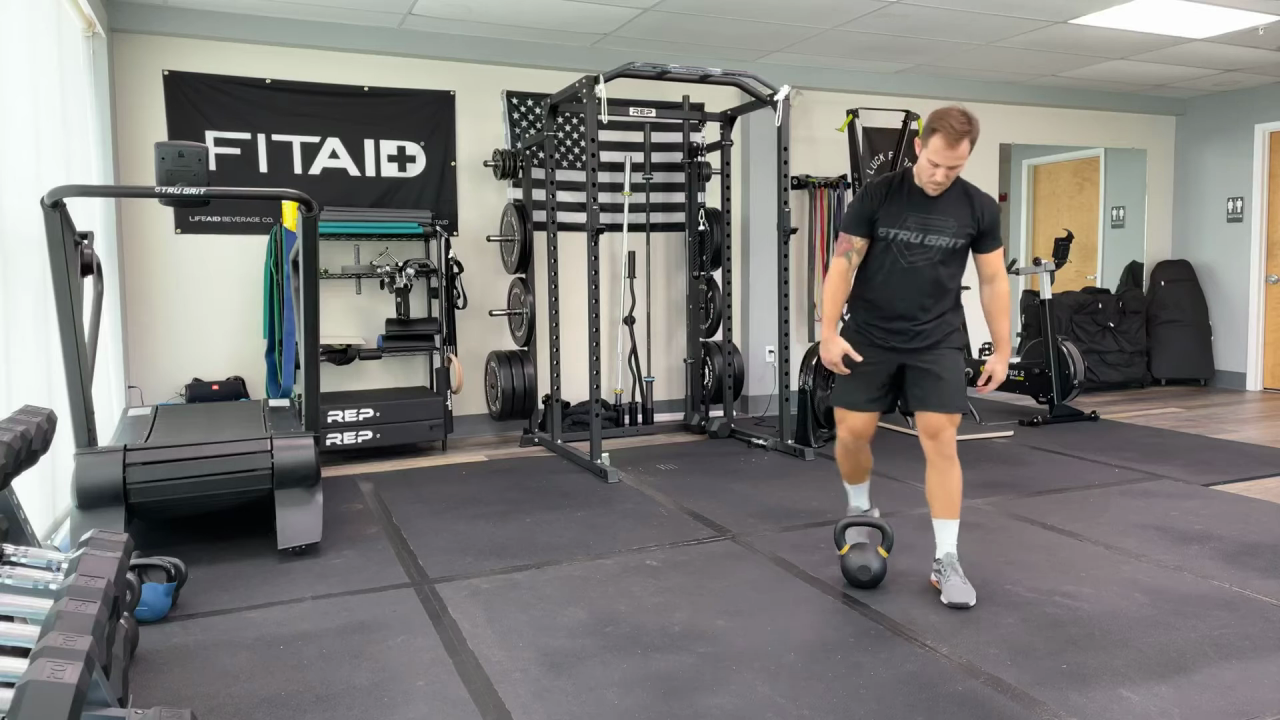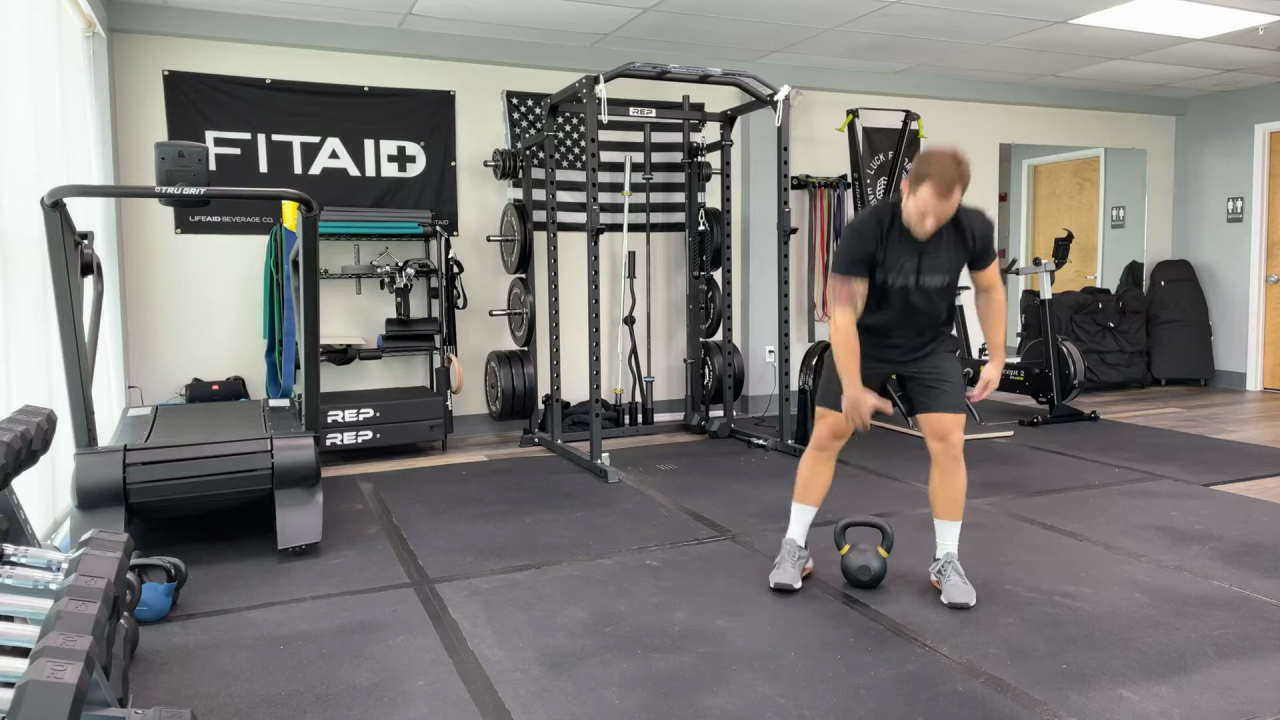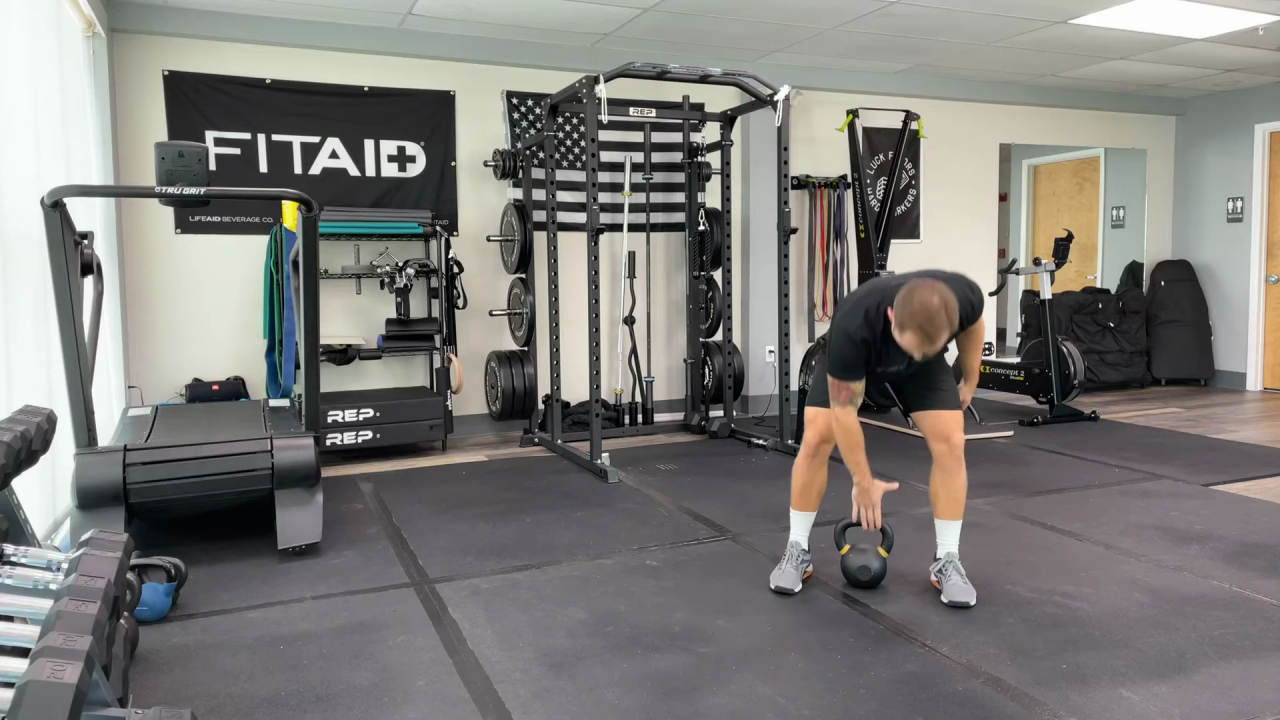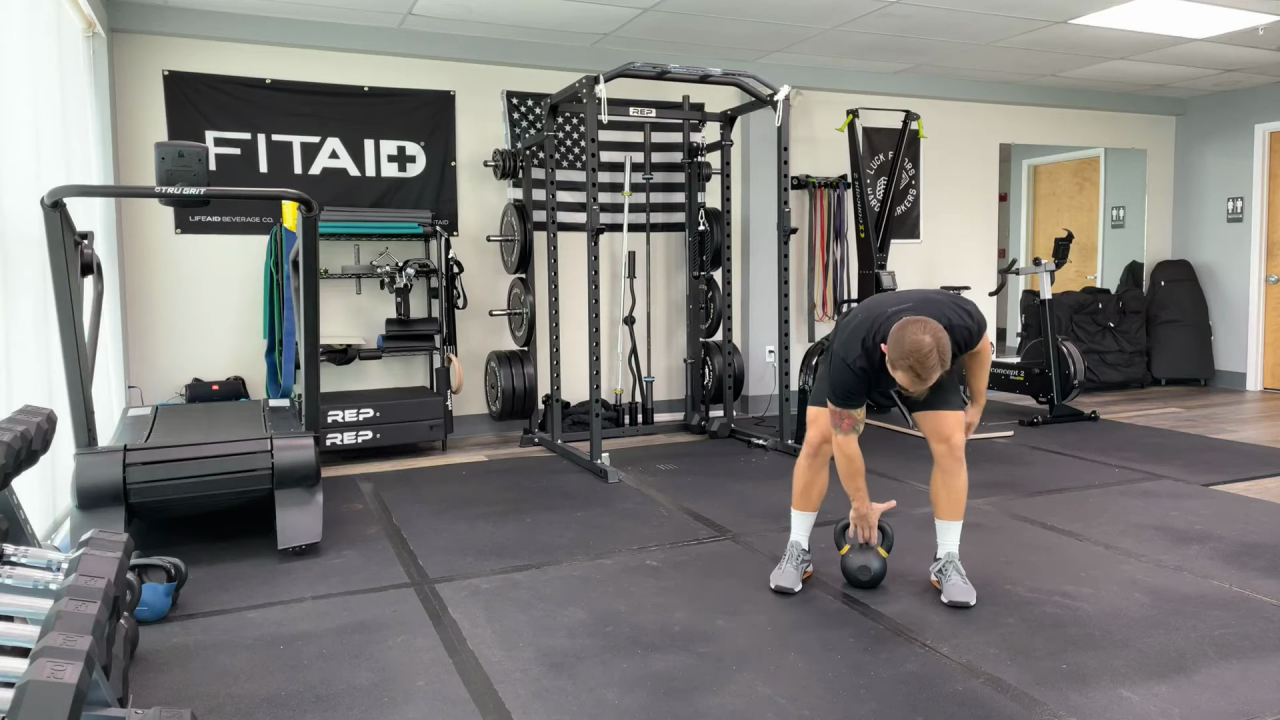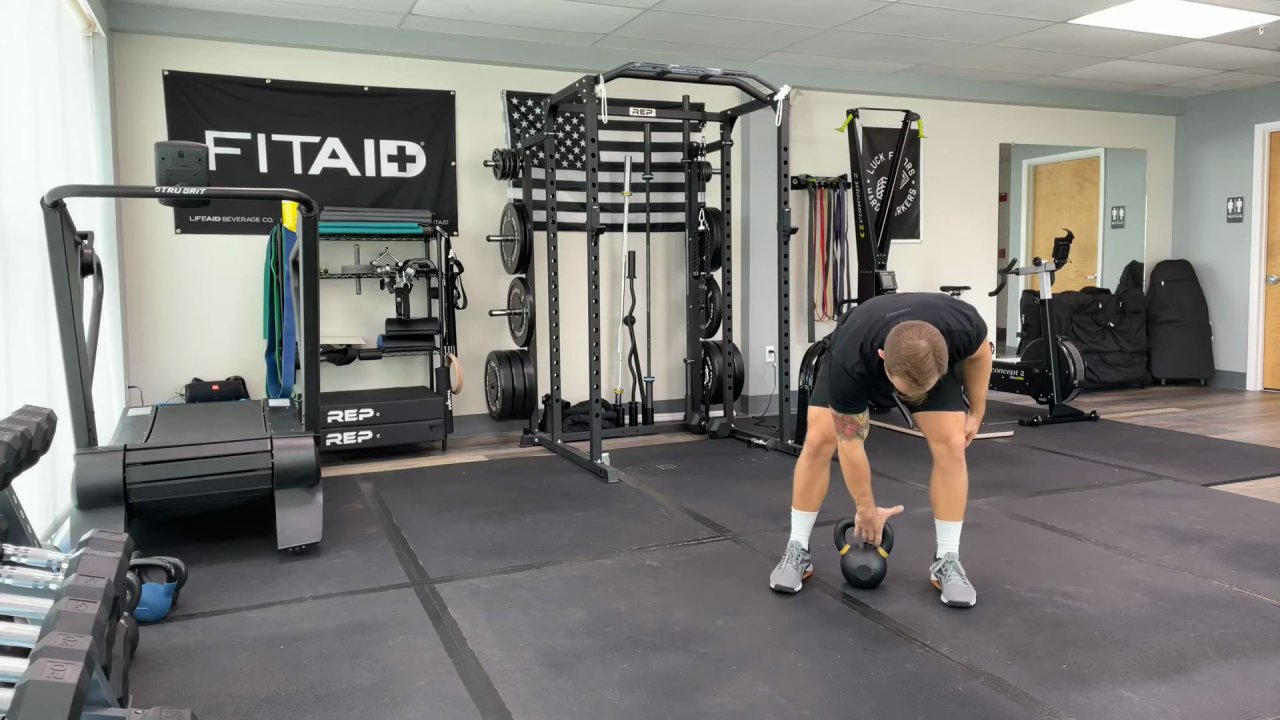
dt=0.3s
person 1, frame 1
left shoulder: (979, 208)
right shoulder: (876, 196)
left elbow: (993, 280)
right elbow: (843, 263)
left wrist: (1002, 350)
right wrist: (829, 331)
left hip: (936, 343)
right hip: (869, 340)
left knee: (940, 441)
right knee: (852, 433)
left ankle: (946, 559)
right ankle: (860, 510)
person 1, frame 2
left shoulder: (975, 229)
right shoulder: (866, 229)
left elbow: (990, 291)
right elbow: (842, 311)
left wrist: (996, 359)
right wrist: (852, 387)
left hip: (931, 349)
right hip: (865, 341)
left knee: (948, 445)
right knee: (827, 435)
left ankle: (946, 560)
right ankle: (795, 546)
person 1, frame 3
left shoulder: (965, 297)
right shoulder: (853, 328)
right elbow: (844, 412)
left wrist: (970, 380)
right wrist: (863, 483)
left knee: (950, 442)
right knee: (815, 441)
left ankle: (947, 561)
right ankle: (797, 550)
person 1, frame 4
left shoulder: (962, 322)
right shoulder: (850, 357)
right elbow: (845, 440)
left wrist: (977, 403)
right wrist: (861, 506)
left hip: (930, 358)
right hip: (855, 353)
left knee: (951, 443)
right knee: (818, 440)
left ankle: (947, 560)
right ankle: (797, 550)
person 1, frame 5
left shoulder: (962, 326)
right shoulder: (850, 361)
right elbow: (850, 445)
left wrist: (976, 412)
right wrist: (867, 511)
left hip: (931, 360)
right hip: (854, 350)
left knee: (951, 444)
right knee: (818, 440)
left ankle: (947, 560)
right ankle: (797, 550)
